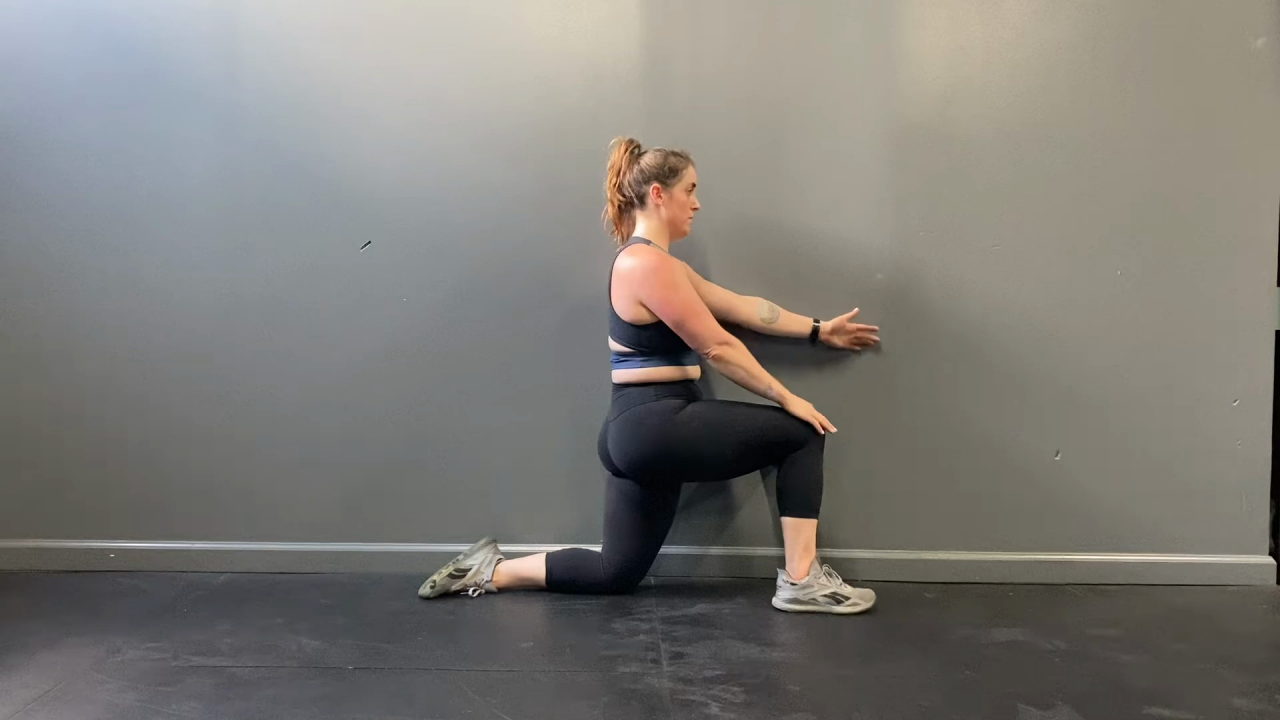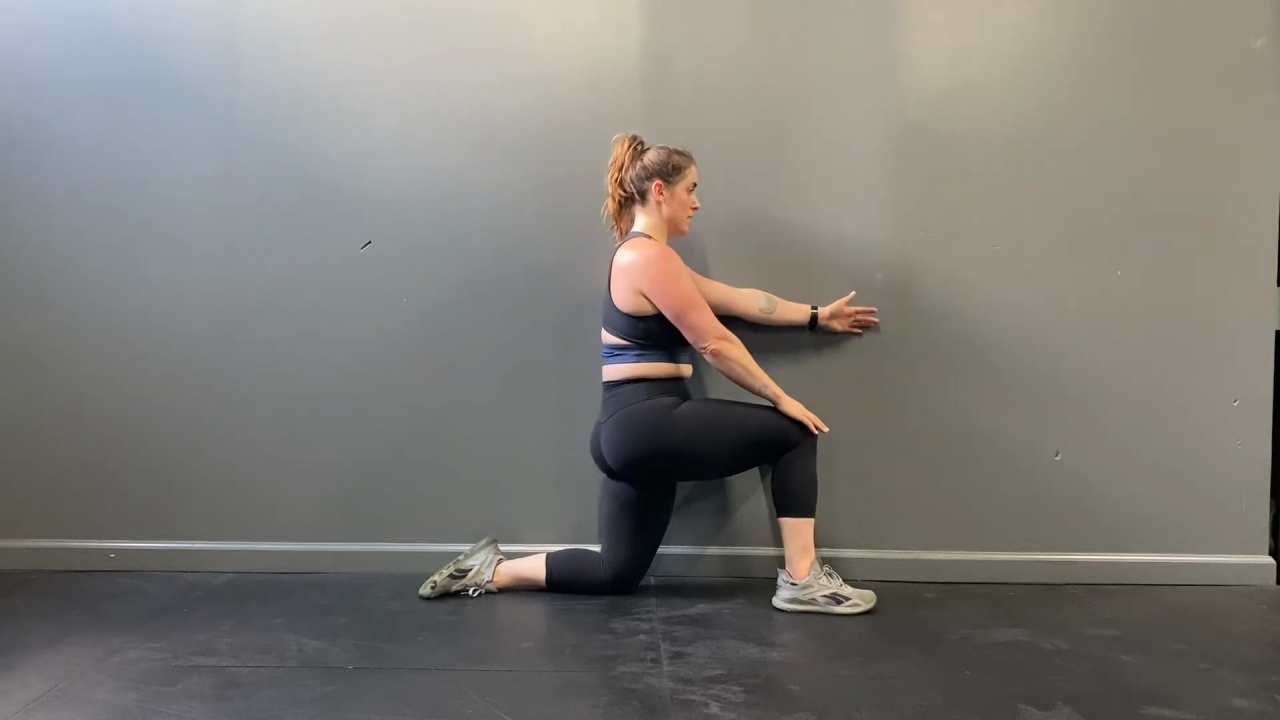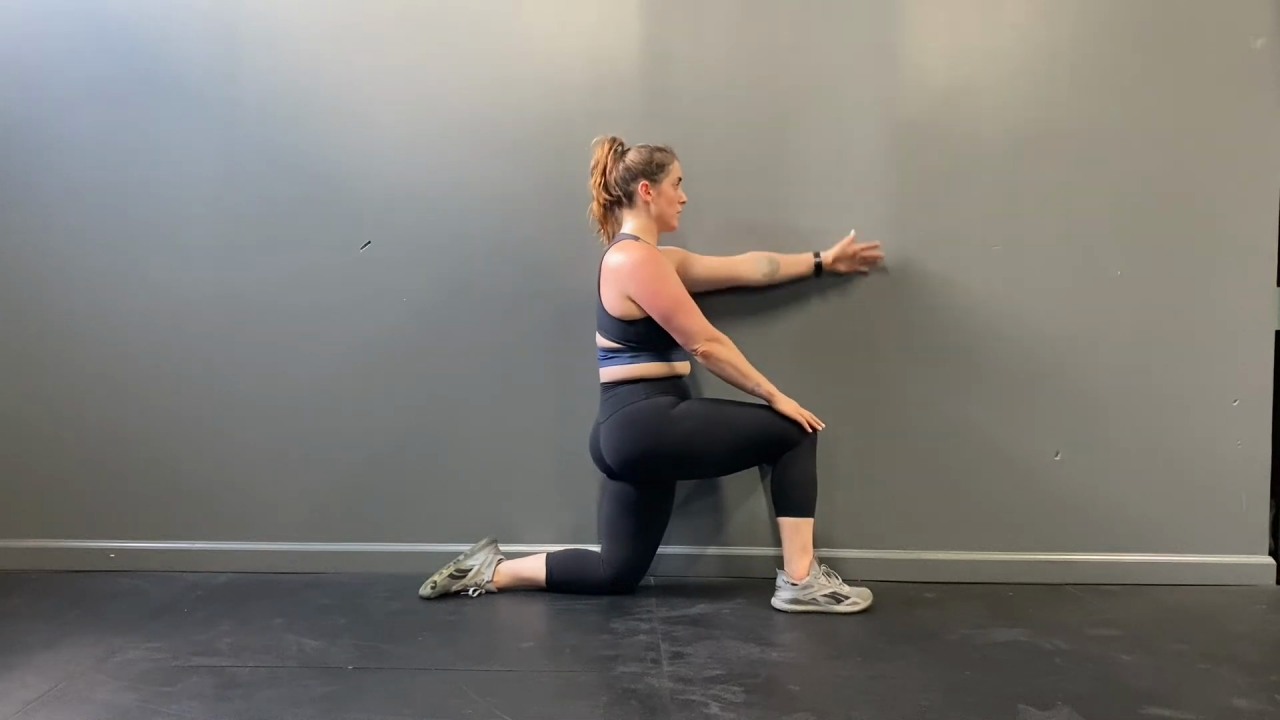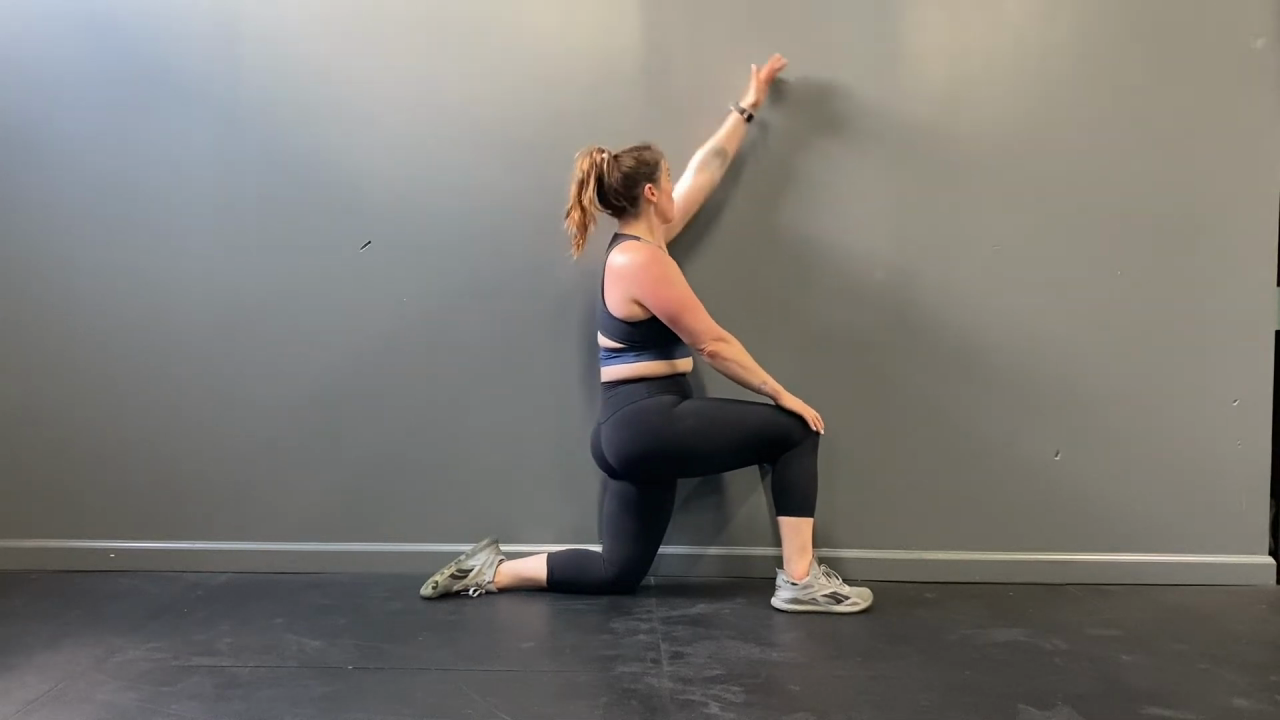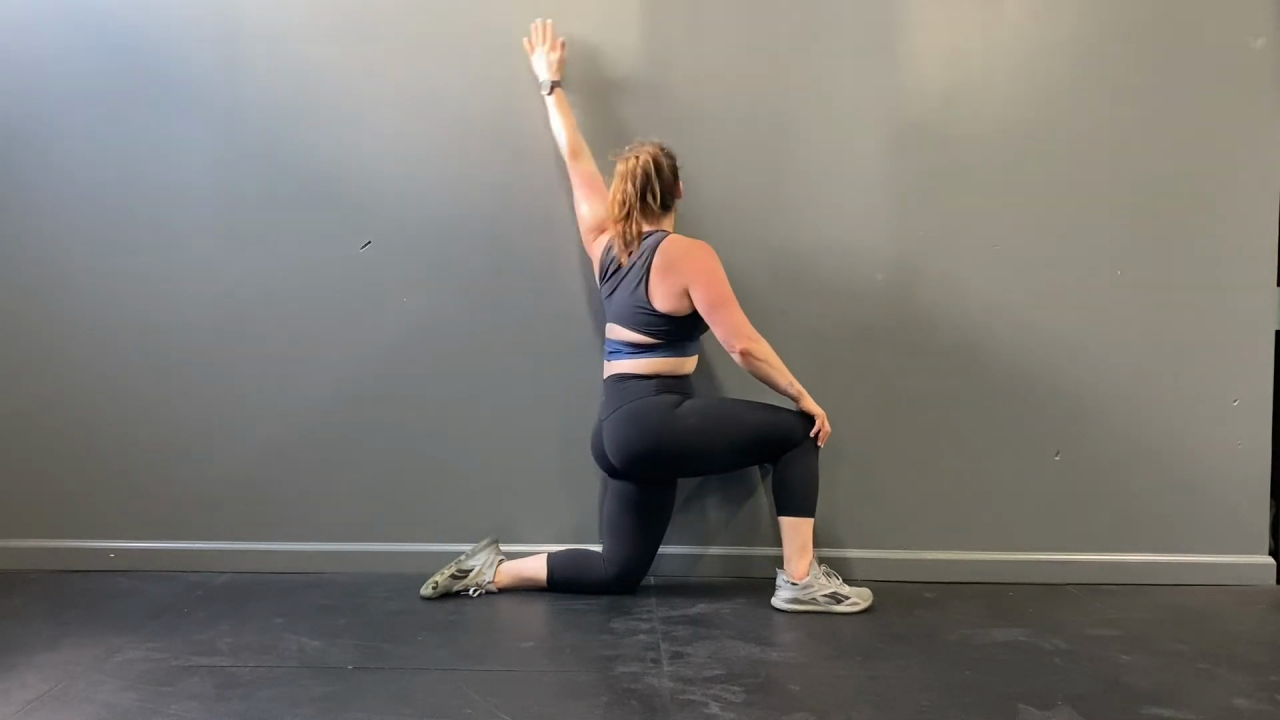
dt=1s
person 1, frame 1
left shoulder: (655, 262)
right shoulder: (647, 264)
left elbow: (739, 306)
right elbow: (718, 348)
left wrist: (819, 329)
right wrist: (788, 399)
left hip: (641, 432)
right hip: (656, 427)
left knee: (617, 572)
right knee: (802, 434)
left ankle: (489, 571)
right ankle: (802, 581)
person 1, frame 2
left shoulder: (645, 256)
right shoulder: (649, 256)
left elbow: (737, 299)
right elbow: (715, 344)
left wrist: (817, 316)
right wrist: (782, 399)
left hip: (632, 429)
right hip: (647, 424)
left knee: (617, 573)
right knee: (795, 433)
left ankle: (489, 570)
right ankle: (802, 581)
person 1, frame 3
left shoulder: (654, 256)
right shoulder: (635, 258)
left elbow: (742, 268)
right elbow: (705, 344)
left wrist: (823, 261)
right wrist: (775, 397)
left hip: (632, 430)
right hip: (644, 425)
left knee: (617, 572)
right knee: (793, 433)
left ankle: (489, 570)
right ankle: (800, 581)
person 1, frame 4
left shoulder: (643, 238)
right shoulder: (641, 260)
left elbow: (706, 169)
right elbow: (713, 344)
left wrist: (747, 106)
right wrist: (783, 396)
left hip: (632, 430)
right hip: (647, 425)
left knee: (619, 571)
right knee: (797, 432)
left ankle: (491, 570)
right ankle: (800, 581)
person 1, frame 5
left shoulder: (604, 240)
right shoulder: (689, 256)
left elbow: (575, 157)
right elbow: (744, 346)
left wrist: (551, 84)
right wrist: (804, 398)
left hip: (623, 428)
right hip: (654, 422)
left knee: (619, 572)
right knee: (797, 433)
left ankle: (490, 570)
right ankle: (801, 581)
